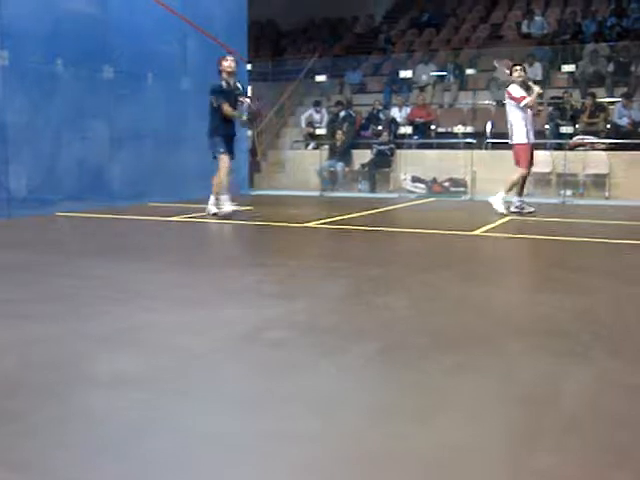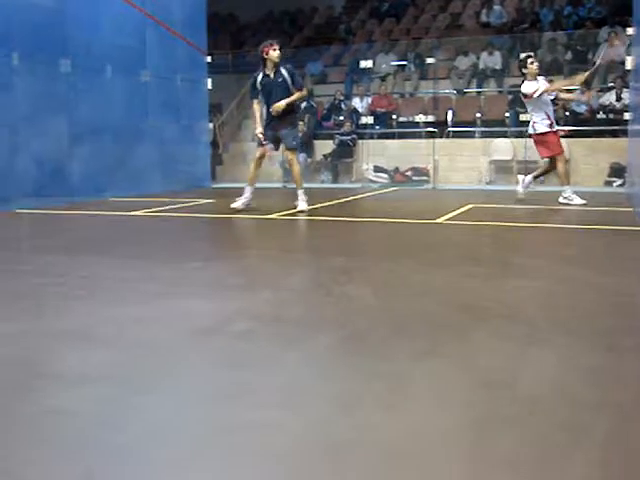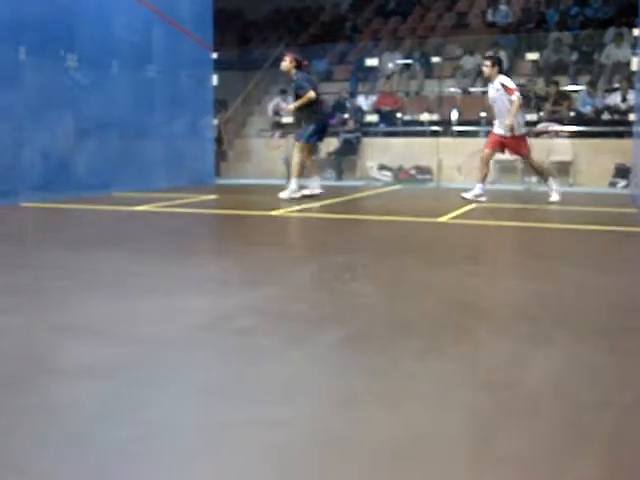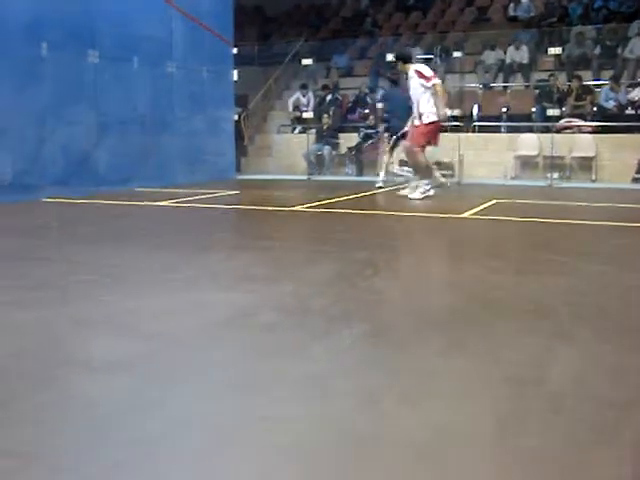
dt=0.7s
person 1, frame 1
left shoulder: (524, 89)
right shoulder: (512, 89)
left elbow: (531, 108)
right elbow: (530, 102)
right wrist: (536, 92)
left hip: (527, 137)
right hip: (520, 138)
left knee: (524, 171)
right knee: (524, 171)
left ankle: (518, 202)
right ankle: (500, 197)
person 1, frame 2
left shoulder: (541, 80)
right shoulder: (526, 88)
left elbow: (557, 95)
right elbow: (550, 89)
left wrist: (578, 97)
right wrist: (573, 81)
left hip: (547, 127)
right hip: (542, 128)
left knee: (553, 162)
right knee: (561, 159)
left ankle: (527, 179)
right ankle: (566, 194)
person 1, frame 3
left shoulder: (503, 82)
right shoulder: (491, 86)
left elbow: (517, 100)
left wrist: (510, 119)
left hip: (513, 130)
right hip: (498, 130)
left knee: (529, 162)
right knee: (485, 156)
left ankle: (552, 187)
right ankle: (479, 190)
person 1, frame 4
left shoulder: (418, 69)
right shoulder: (411, 75)
left elbow: (437, 84)
left wrist: (441, 107)
right wrist: (412, 120)
left hip: (429, 118)
right hip: (420, 119)
left knee: (416, 150)
right knee: (407, 147)
left ankle: (426, 186)
right ankle: (421, 181)
person 2, frame 1
left shoulder: (238, 87)
right shoulder: (217, 87)
left elbow: (245, 106)
right elbow: (227, 110)
left wrist: (248, 102)
right wrist: (241, 117)
left hip: (229, 133)
right hip: (217, 132)
left knee: (223, 167)
right knee: (224, 164)
left ankle: (212, 202)
right ankle: (225, 202)
person 2, frame 2
left shoulder: (287, 72)
right shoulder: (258, 78)
left elbow: (303, 92)
right elbow: (256, 103)
left wrist: (285, 102)
right wrist: (258, 126)
left hip: (288, 122)
right hip: (270, 124)
left knee: (291, 158)
right knee: (258, 157)
left ankle: (301, 198)
right ankle: (246, 196)
person 2, frame 3
left shoulder: (298, 78)
right shoulder: (304, 76)
left elbow: (312, 95)
left wrist: (295, 105)
left hip: (314, 119)
right hip: (319, 119)
left knee: (298, 150)
right knee: (306, 153)
left ankle: (293, 187)
right ankle: (315, 185)
person 2, frame 4
left shoulder: (386, 94)
right shoulder: (406, 94)
left elbow: (382, 109)
right elbow: (413, 110)
left hip: (394, 126)
left knee: (389, 153)
left ankle: (381, 179)
